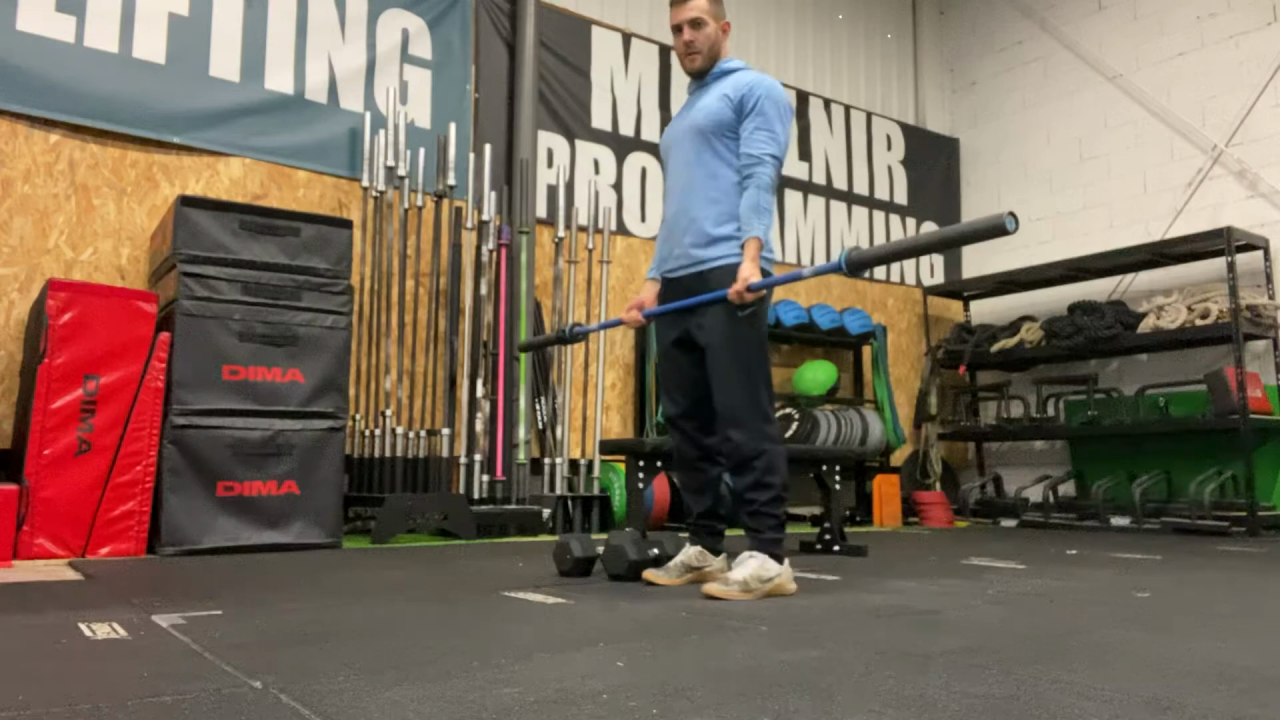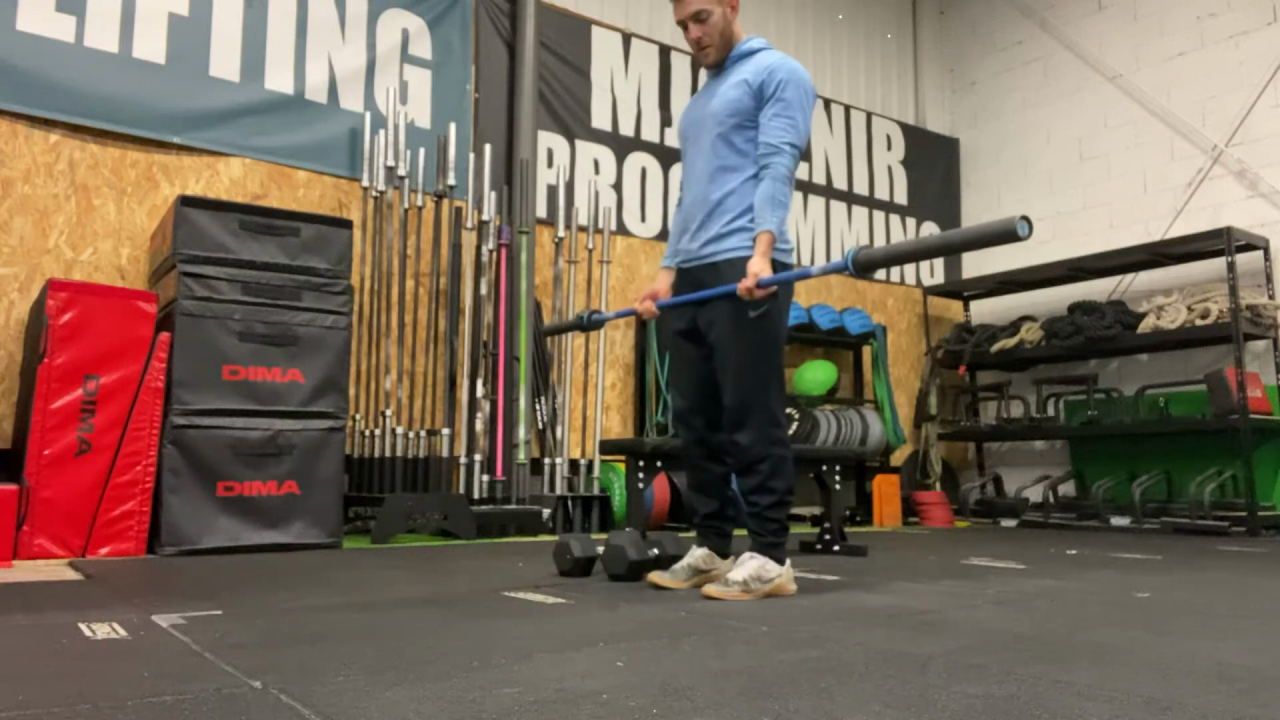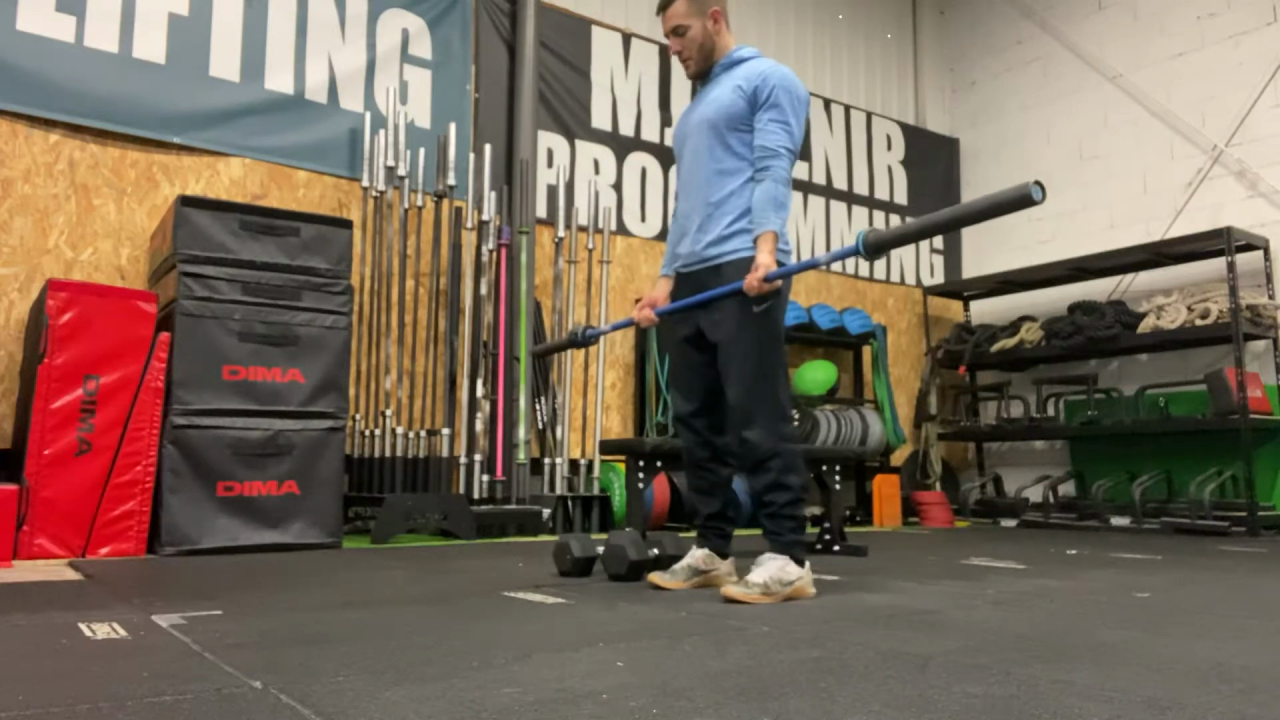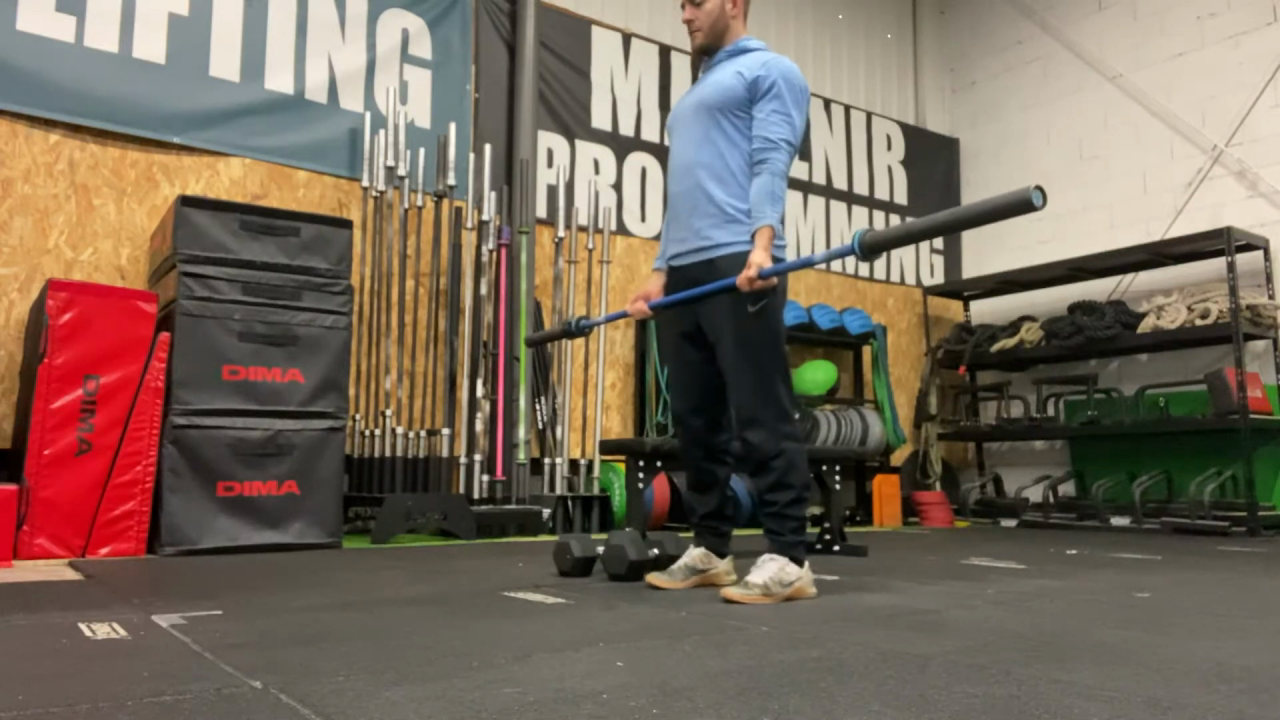
dt=0.7s
person 1, frame 1
left shoulder: (755, 90)
right shoulder: (680, 121)
left elbow: (760, 177)
left wrist: (750, 255)
right wrist: (653, 281)
left hip: (730, 276)
right hip: (678, 284)
left knee: (743, 416)
right knee: (687, 422)
left ankle: (768, 556)
right ankle: (705, 547)
person 1, frame 2
left shoulder: (777, 73)
right shoulder: (699, 102)
left elbow: (776, 167)
left wrist: (762, 250)
right wrist: (667, 270)
left hip: (744, 271)
right hip: (691, 277)
left knee: (751, 417)
right knee: (695, 420)
left ankle: (769, 556)
right ankle: (710, 547)
person 1, frame 3
left shoulder: (767, 80)
right shoulder: (694, 111)
left elbow: (773, 170)
left wrist: (765, 248)
right wrist: (665, 279)
left hip: (744, 272)
right hip: (692, 280)
left knee: (756, 414)
right knee: (697, 421)
left ankle: (788, 558)
right ankle: (711, 551)
person 1, frame 4
left shoulder: (770, 71)
right shoulder: (693, 97)
left elbow: (772, 163)
left wrist: (762, 243)
right wrist: (659, 272)
left hip: (738, 264)
right hip: (685, 273)
left knee: (760, 413)
right knee: (695, 417)
left ankle: (789, 558)
right ankle: (710, 549)
